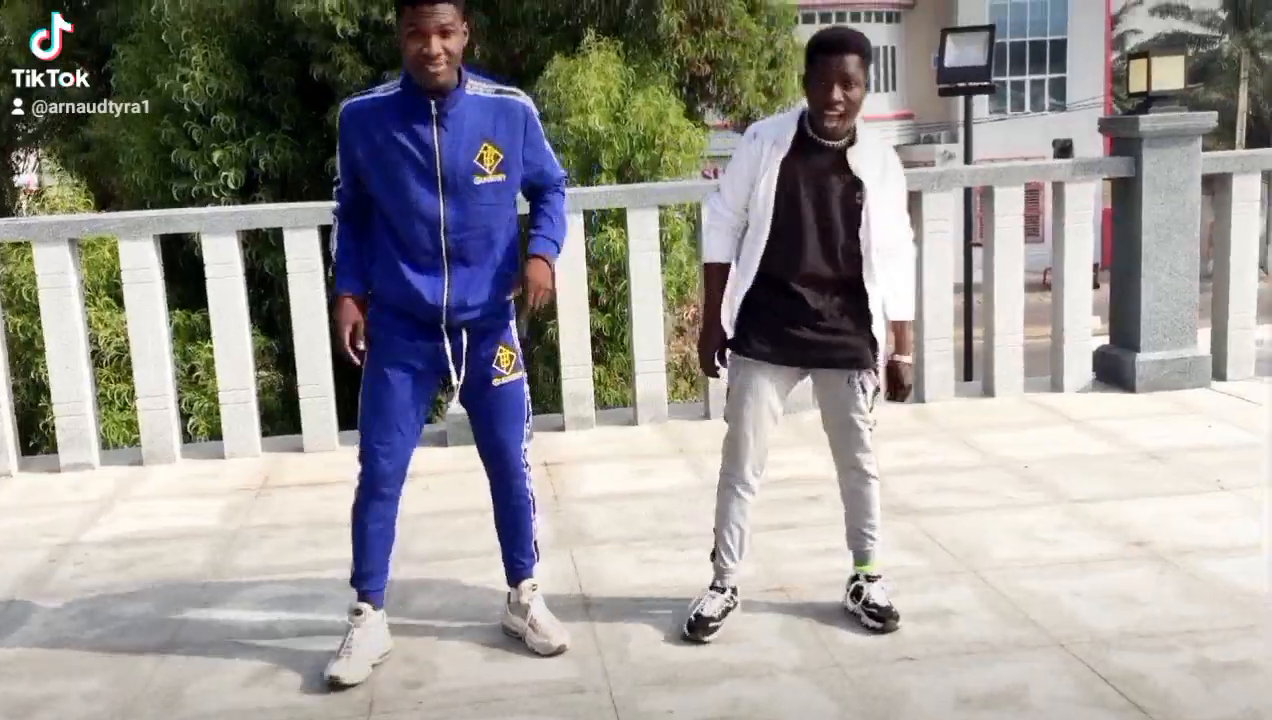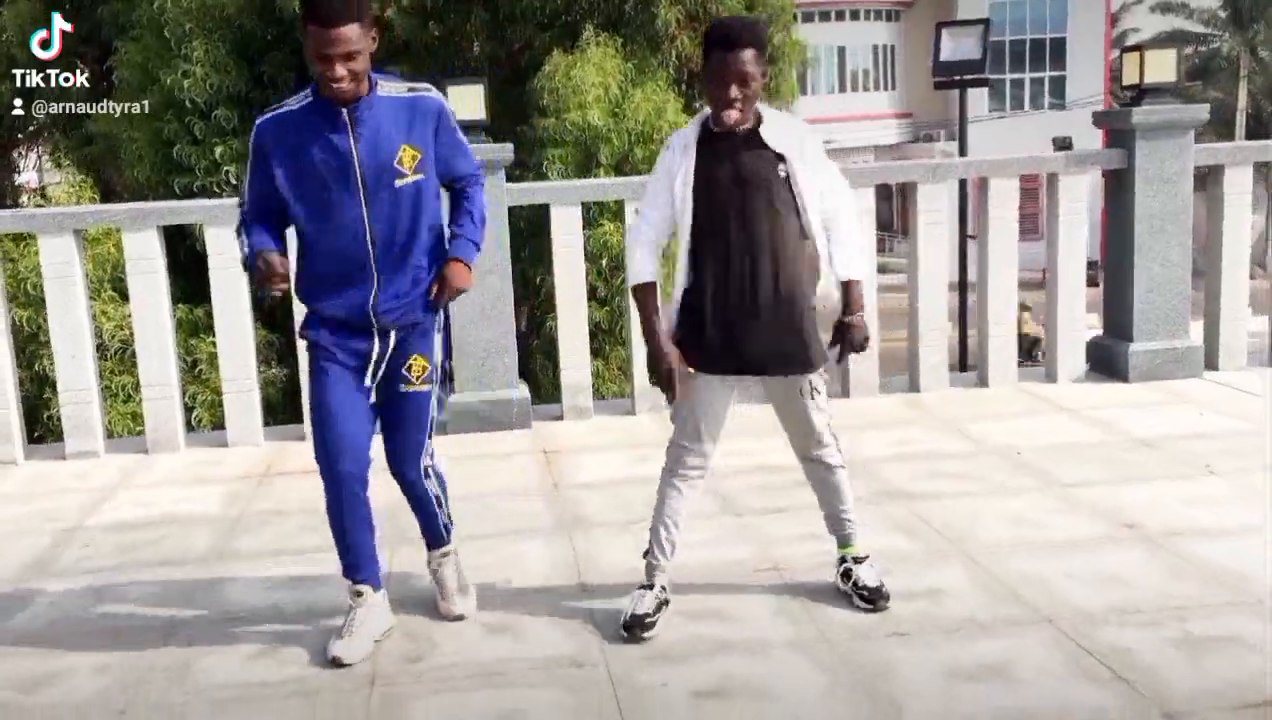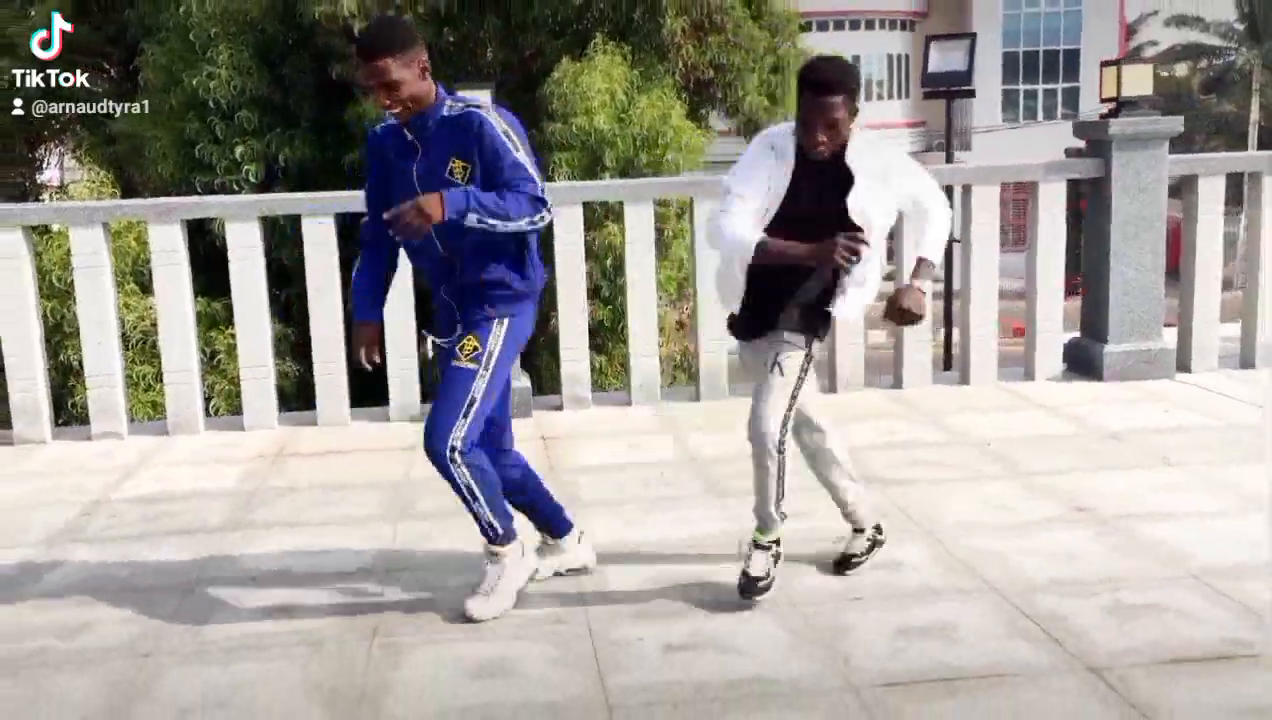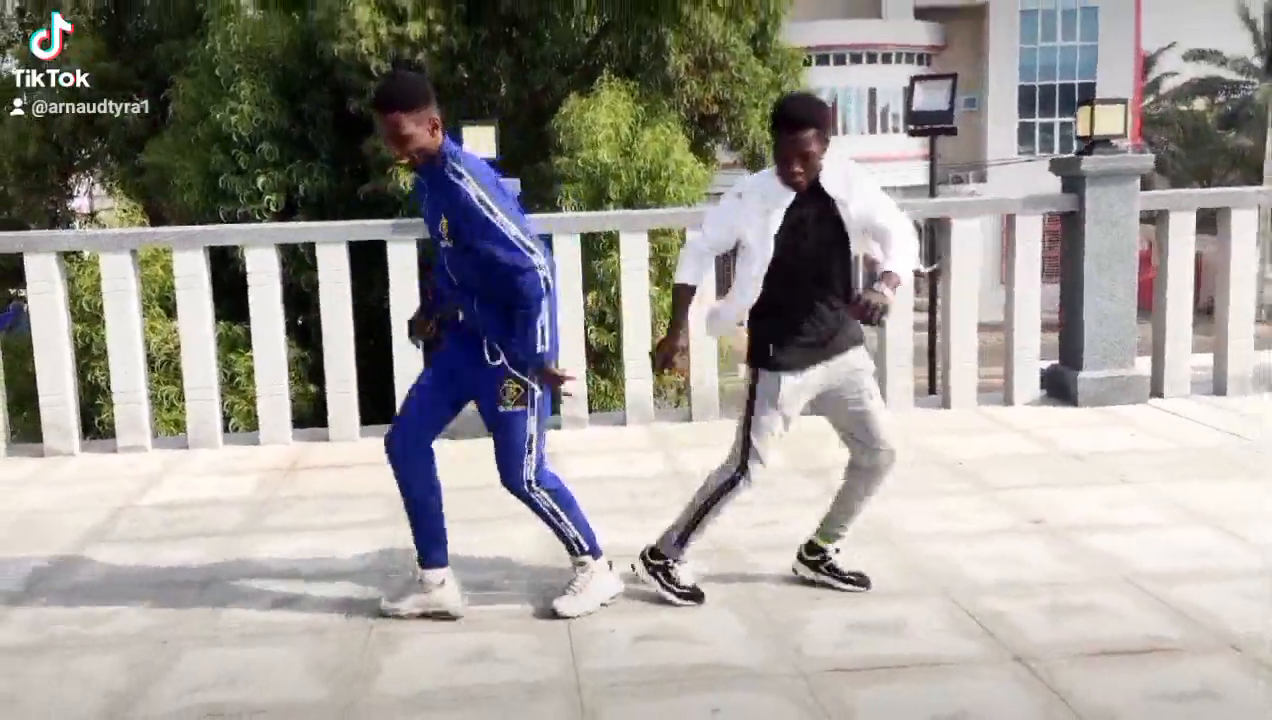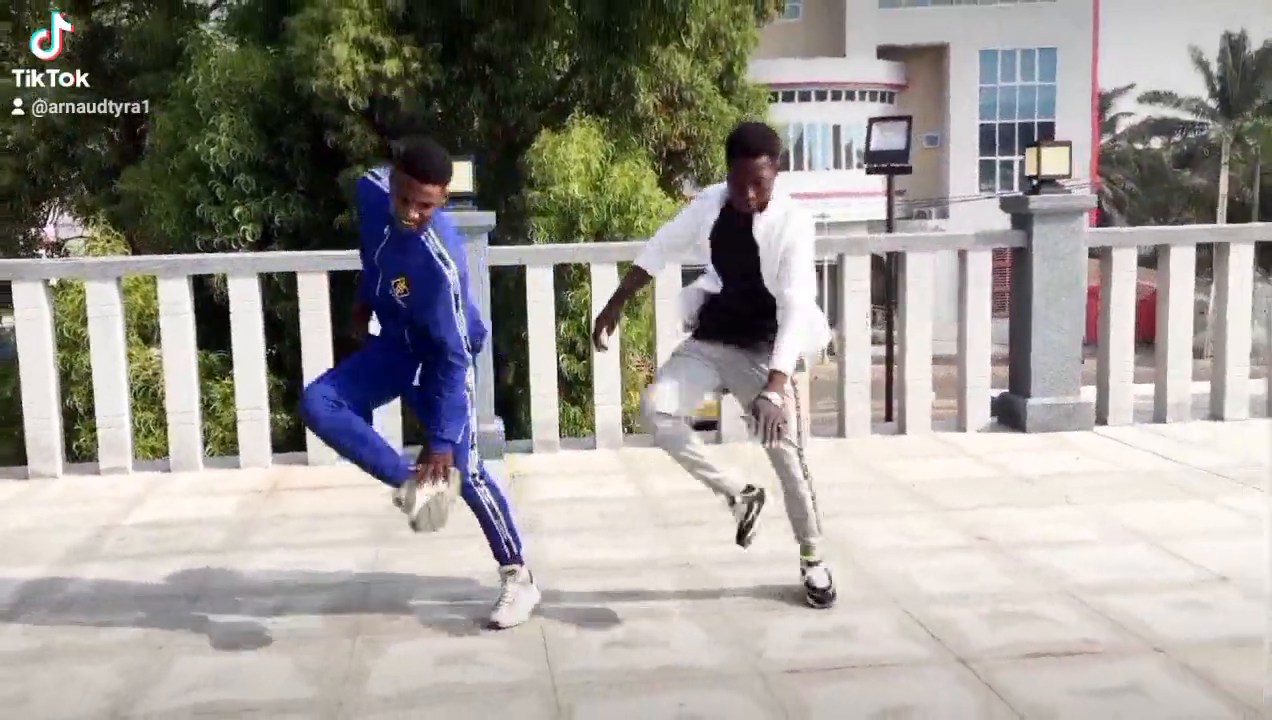
dt=0.7s
person 1, frame 1
left shoulder: (510, 111)
right shoulder: (363, 116)
left elbow: (551, 188)
right elbow: (352, 211)
left wrist: (540, 252)
right wrist: (346, 292)
left hip: (485, 324)
right hip: (398, 328)
left knee: (509, 463)
right knee: (381, 471)
left ankle: (522, 598)
right ankle: (368, 618)
person 1, frame 2
left shoulder: (423, 109)
right shoulder: (277, 132)
left elbow: (468, 185)
right elbow: (261, 223)
left wrist: (463, 253)
right wrist: (262, 254)
left hip: (413, 319)
right hip: (336, 330)
left knee: (412, 459)
right knee: (341, 468)
left ankle: (442, 553)
right ankle: (369, 597)
person 1, frame 3
left shoulder: (480, 122)
right shoulder: (383, 142)
left elbow: (535, 208)
right elbow: (382, 234)
left wrist: (450, 206)
right wrist: (366, 311)
left hip: (500, 306)
right hip: (454, 308)
left knee: (447, 442)
right knee: (480, 444)
left ankle: (507, 550)
right ankle: (566, 540)
person 1, frame 4
left shoulder: (466, 183)
right shoulder: (428, 178)
left elbow: (533, 265)
left wrist: (540, 355)
right wrist: (433, 311)
left hip: (513, 338)
right hip: (470, 336)
left knee: (522, 472)
right knee: (405, 439)
left ankle: (597, 568)
right ankle: (435, 579)
person 1, frame 5
left shoulder: (441, 258)
right shoulder: (370, 190)
left elbow: (452, 355)
left wrist: (442, 439)
right wrist: (365, 299)
left hip: (439, 359)
right hip: (389, 347)
left knee: (465, 471)
right knee: (316, 402)
left ankle: (518, 578)
right ankle: (410, 483)
person 2, frame 1
left shoulder: (882, 161)
right shoulder: (765, 141)
left elbow: (895, 258)
right elbow: (723, 226)
left wrist: (901, 349)
right wrist: (711, 320)
left hip: (847, 335)
right hip: (764, 331)
left knee: (858, 460)
right knee: (743, 459)
left ankle: (865, 577)
right ankle: (723, 583)
person 2, frame 2
left shoulder: (794, 141)
right shoulder: (680, 152)
left elbow: (836, 221)
right elbow: (644, 253)
left wrist: (853, 307)
right wrist: (656, 338)
left hip: (790, 335)
right hip: (704, 338)
left knee: (820, 452)
right knee: (688, 458)
left ankle: (852, 559)
right ankle: (653, 581)
person 2, frame 3
left shoulder: (881, 164)
right shoulder: (770, 148)
left elbow: (935, 210)
right elbow: (728, 231)
left wrist: (918, 281)
right wrist: (808, 252)
left hip: (804, 315)
right hip: (758, 306)
left knee: (766, 426)
right knee: (806, 429)
left ankle: (765, 542)
right ankle: (864, 525)
person 2, frame 4
left shoulder: (850, 183)
right shoulder: (751, 197)
left elbow: (901, 240)
right elbow: (699, 251)
left wrist: (884, 289)
right wrist: (676, 330)
left hip: (845, 349)
right hip: (779, 354)
left knee: (879, 455)
right knee: (748, 466)
left ankle: (819, 551)
right ankle: (664, 556)
person 2, frame 5
left shoulder: (793, 222)
right shoulder: (710, 204)
left elbow: (795, 312)
right elbow: (661, 248)
left wrist: (776, 386)
right wrist: (615, 304)
left hip: (769, 352)
right hip: (713, 341)
left knee: (789, 460)
right knee: (657, 407)
left ankle: (813, 561)
right ankle: (736, 494)
